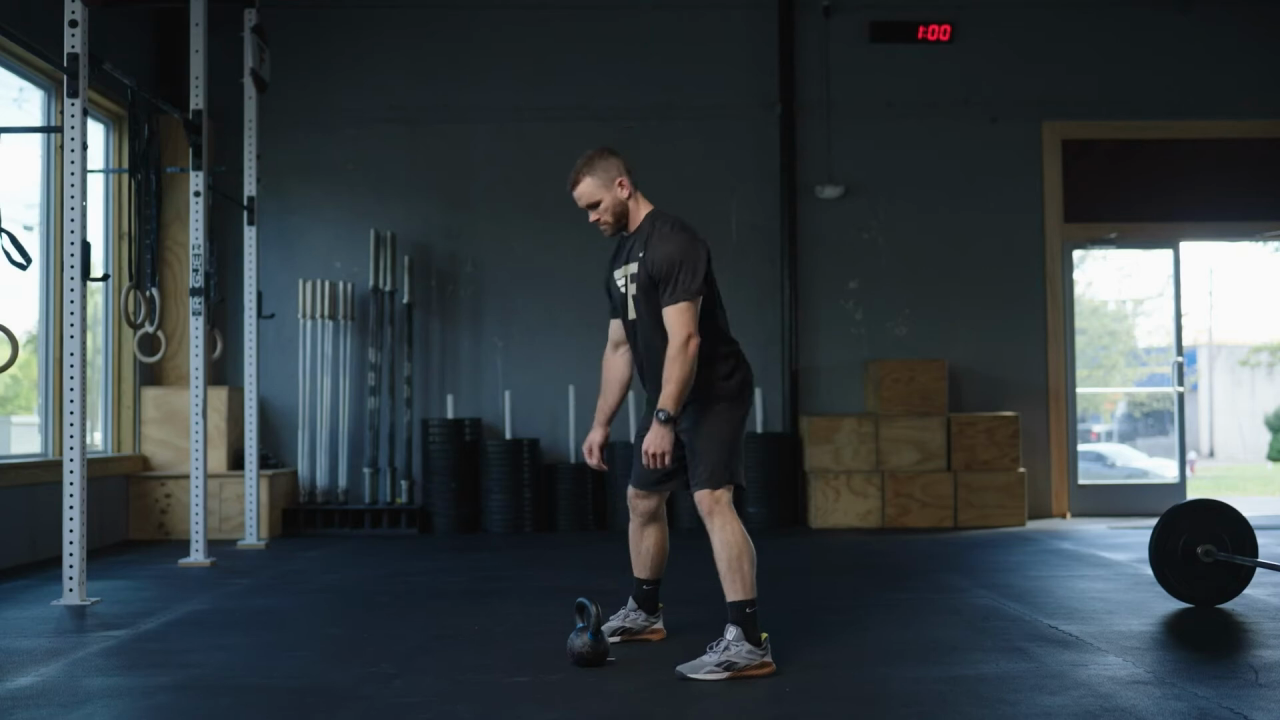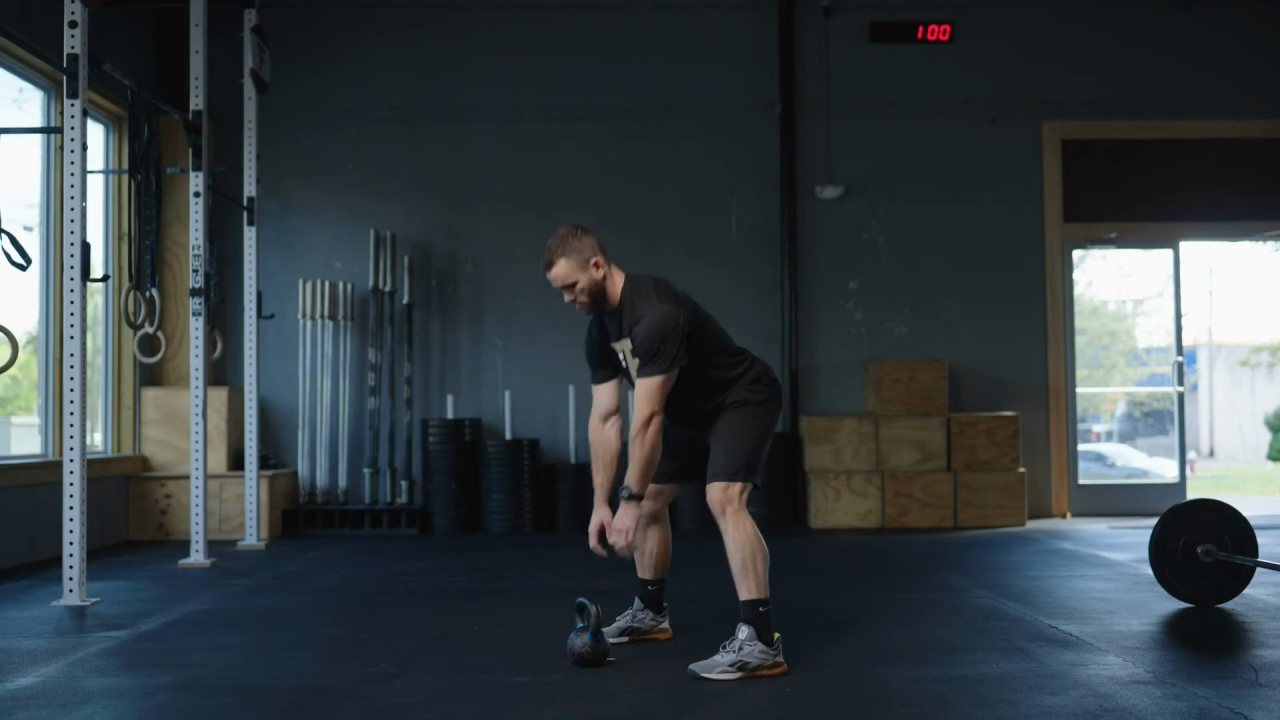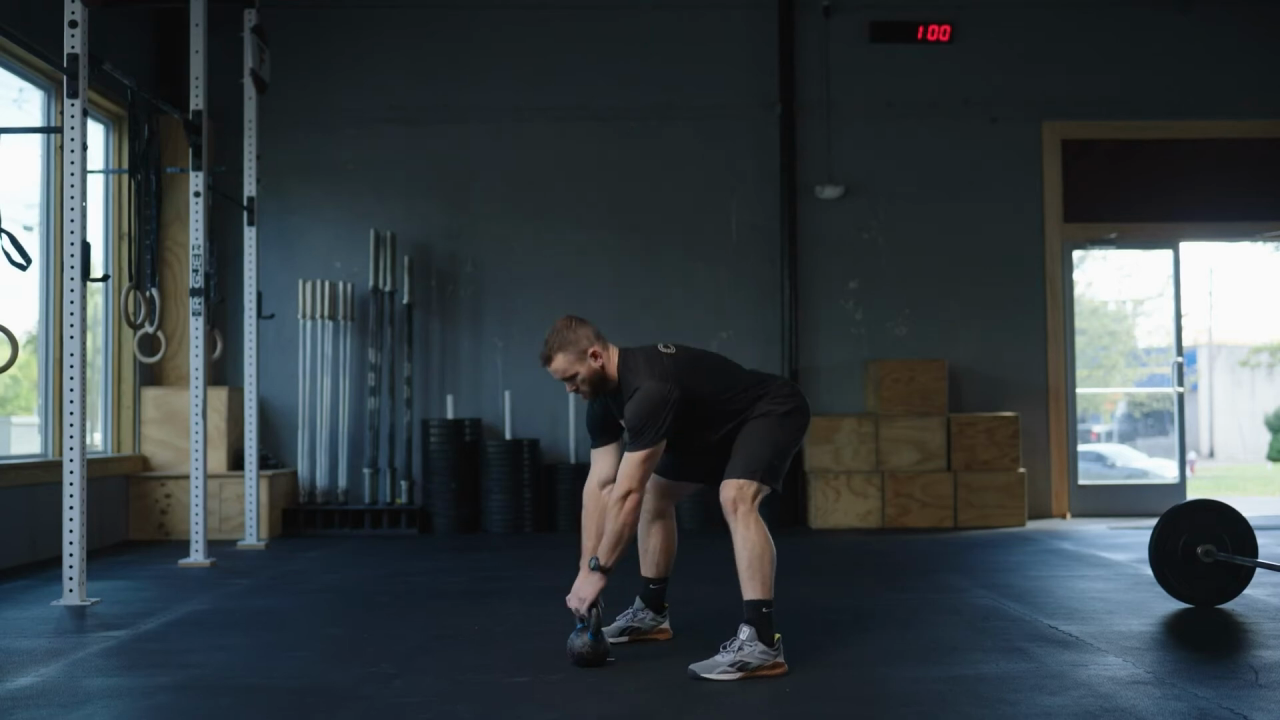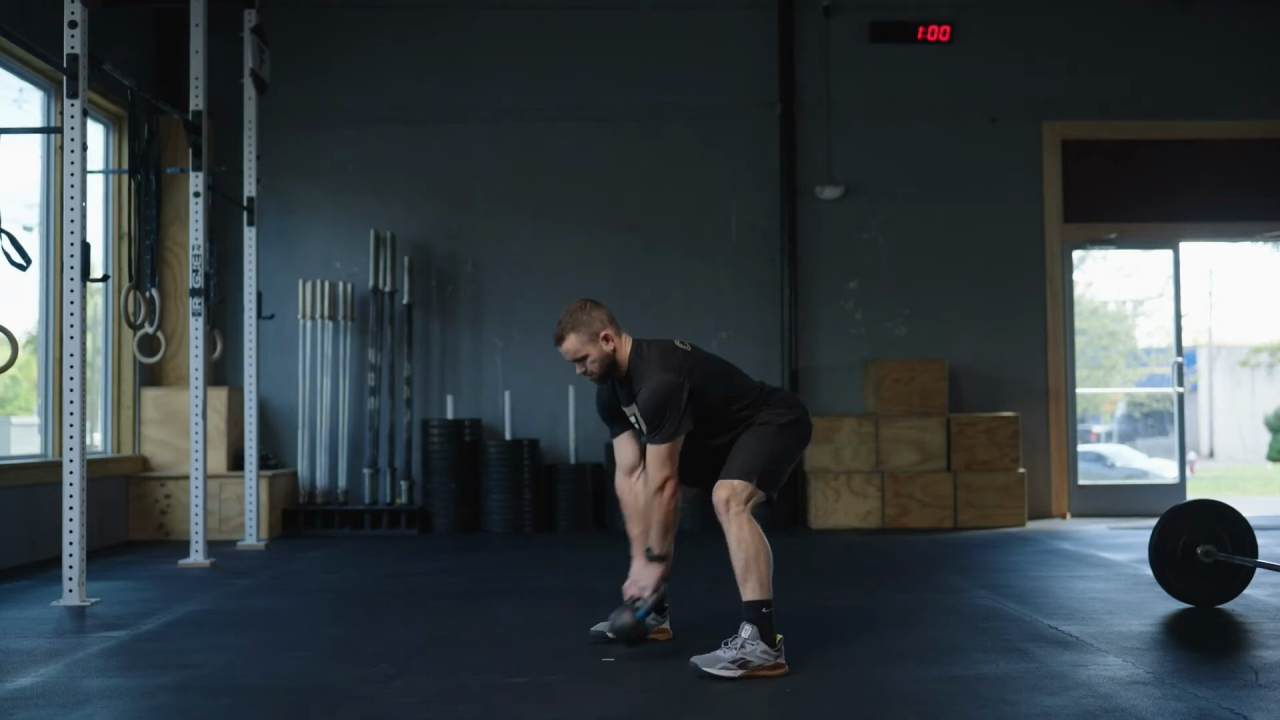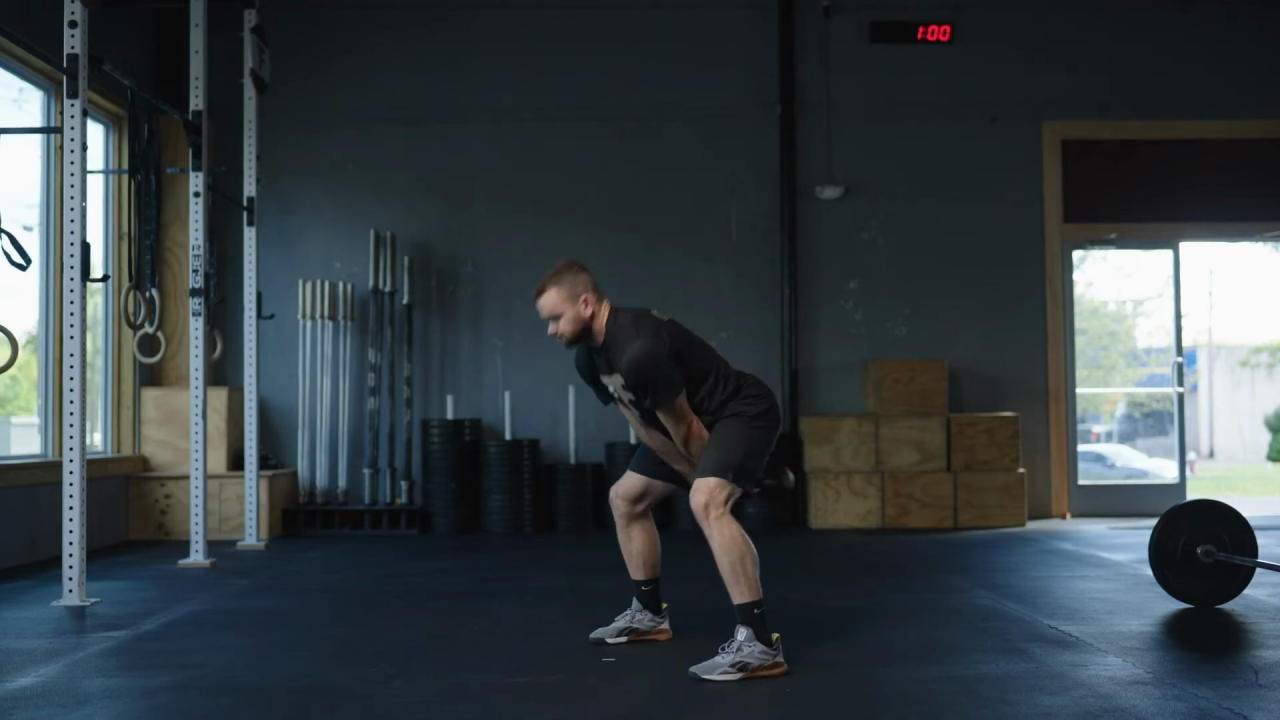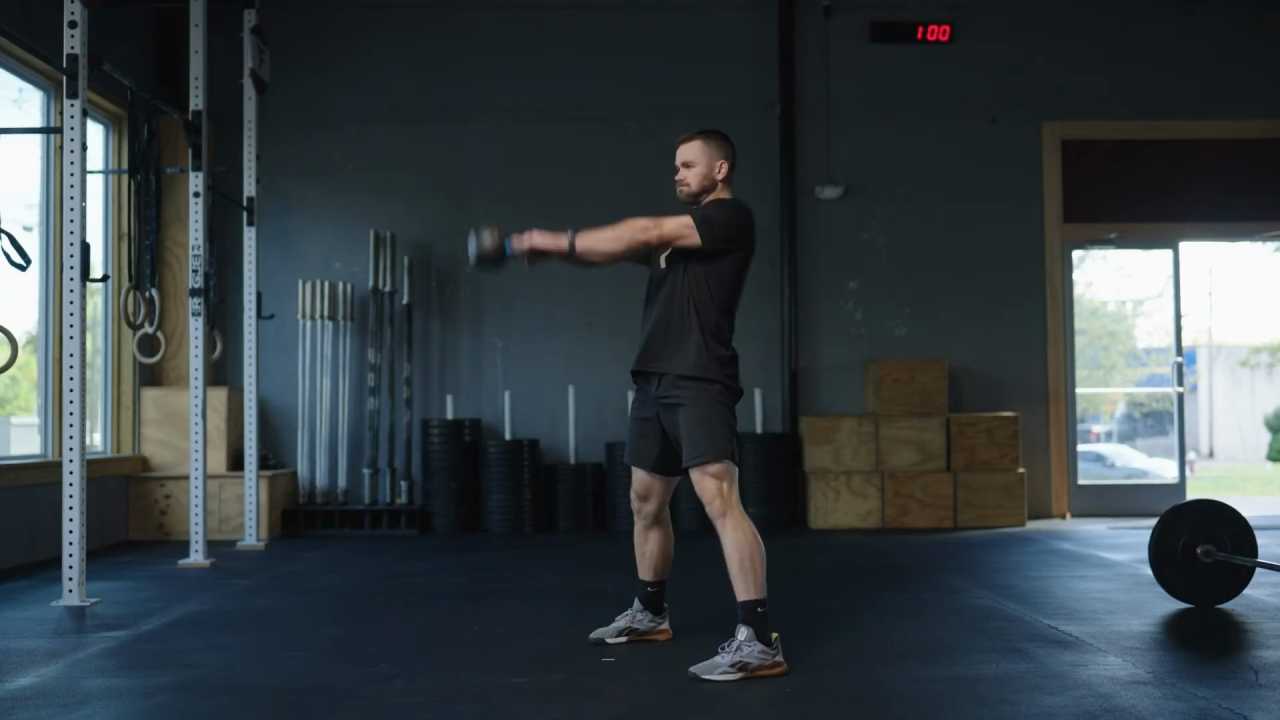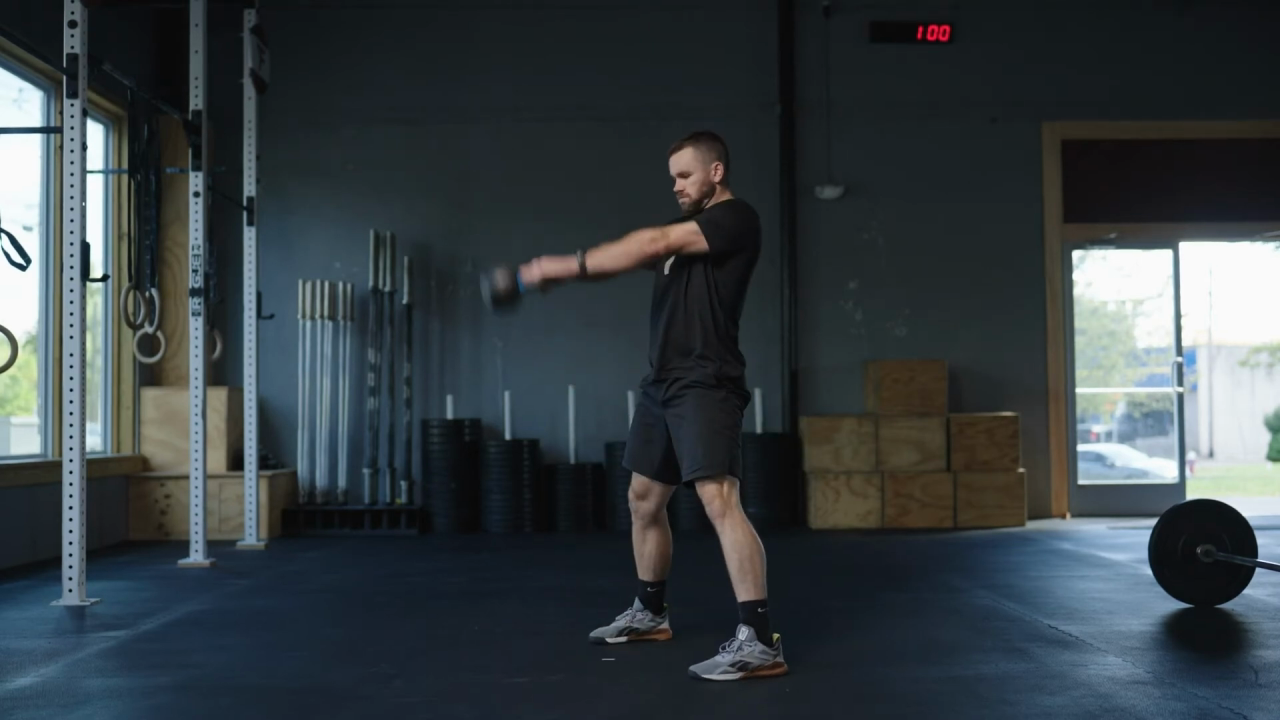
dt=0.5s
person 1, frame 1
left shoulder: (672, 244)
right shoulder: (620, 259)
left elbow: (684, 339)
right elbow: (619, 347)
left wrist: (663, 420)
right wrist: (601, 423)
left hip: (711, 395)
right hip: (665, 402)
left knee: (712, 502)
right knee: (642, 502)
left ankle: (748, 641)
right ankle: (644, 611)
person 1, frame 2
left shoulder: (655, 313)
right shoulder: (600, 330)
left elbow: (646, 418)
right elbow: (604, 419)
left wrist: (628, 501)
right wrist: (600, 504)
left hip: (744, 399)
right hip: (691, 411)
left knee: (723, 498)
right knee: (648, 499)
left ankle: (761, 641)
right ankle: (650, 611)
person 1, frame 3
left shoulder: (650, 388)
right shoulder: (603, 399)
left elbow: (627, 493)
right elbow: (600, 485)
left wrist: (597, 570)
right wrist: (584, 569)
left hip: (772, 410)
left knee: (735, 498)
right knee: (655, 495)
left ankle: (761, 642)
right ankle: (652, 611)
person 1, frame 4
left shoulder: (660, 381)
right shoulder: (610, 391)
left elbow: (665, 481)
right elbow: (628, 475)
left wrist: (655, 561)
right wrist: (640, 557)
left hip: (774, 421)
left knee: (728, 499)
right knee: (642, 493)
left ankle: (762, 642)
right ankle: (653, 614)
person 1, frame 5
left shoulder: (640, 350)
right shoulder: (589, 357)
left elbow: (687, 431)
right elbow: (647, 429)
left wrist: (708, 479)
right wrist: (701, 475)
left hip: (743, 411)
right hip: (700, 422)
left knee: (706, 502)
right knee: (625, 498)
left ankle: (758, 642)
right ankle: (649, 613)
person 1, frame 6
left shoulder: (731, 217)
right shoulder: (674, 227)
left elbow: (645, 233)
right elbow: (619, 242)
left wrist: (561, 243)
right wrist: (556, 243)
left hip: (700, 381)
right hip: (653, 380)
left knee: (718, 500)
right knee: (646, 502)
left ankle: (759, 641)
right ankle: (650, 613)
person 1, frame 7
left shoulder: (736, 218)
right shoulder: (680, 228)
left elbow: (652, 243)
right elbow: (637, 250)
left wrist: (570, 264)
right wrist: (564, 265)
left hip: (706, 384)
right hip: (661, 384)
left knee: (718, 502)
right knee: (644, 501)
left ankle: (759, 641)
right ankle: (650, 612)
